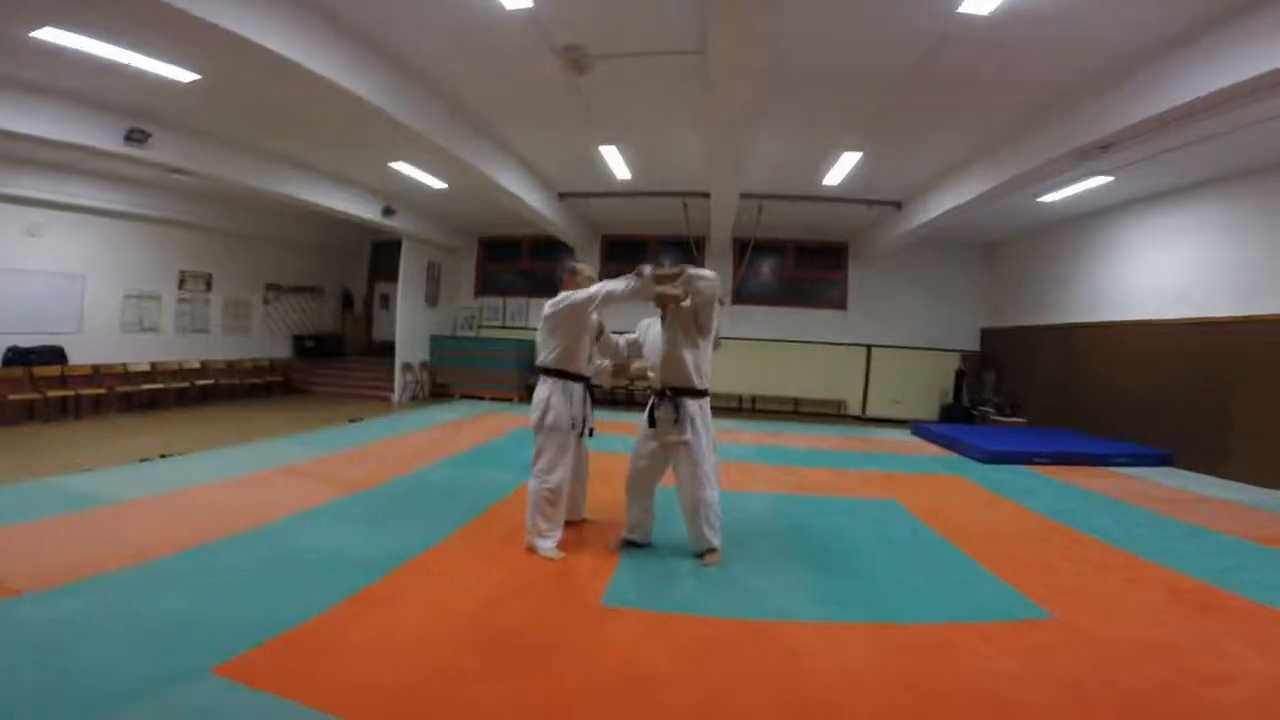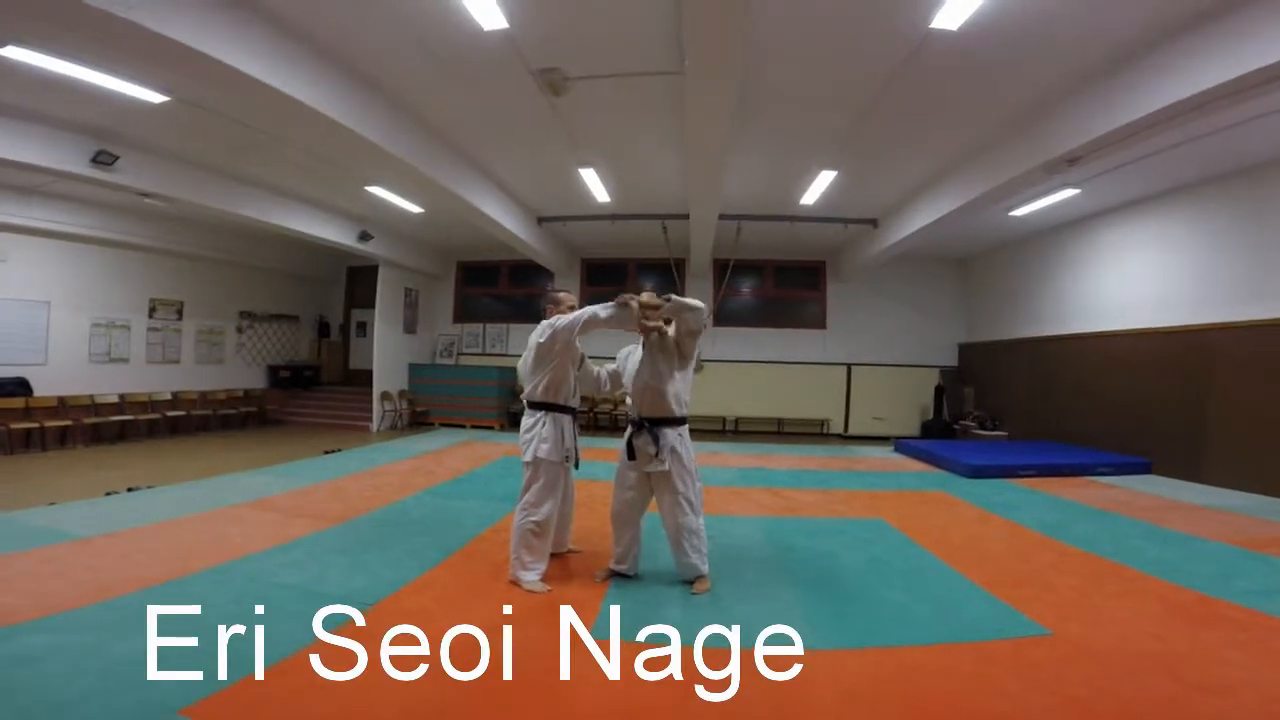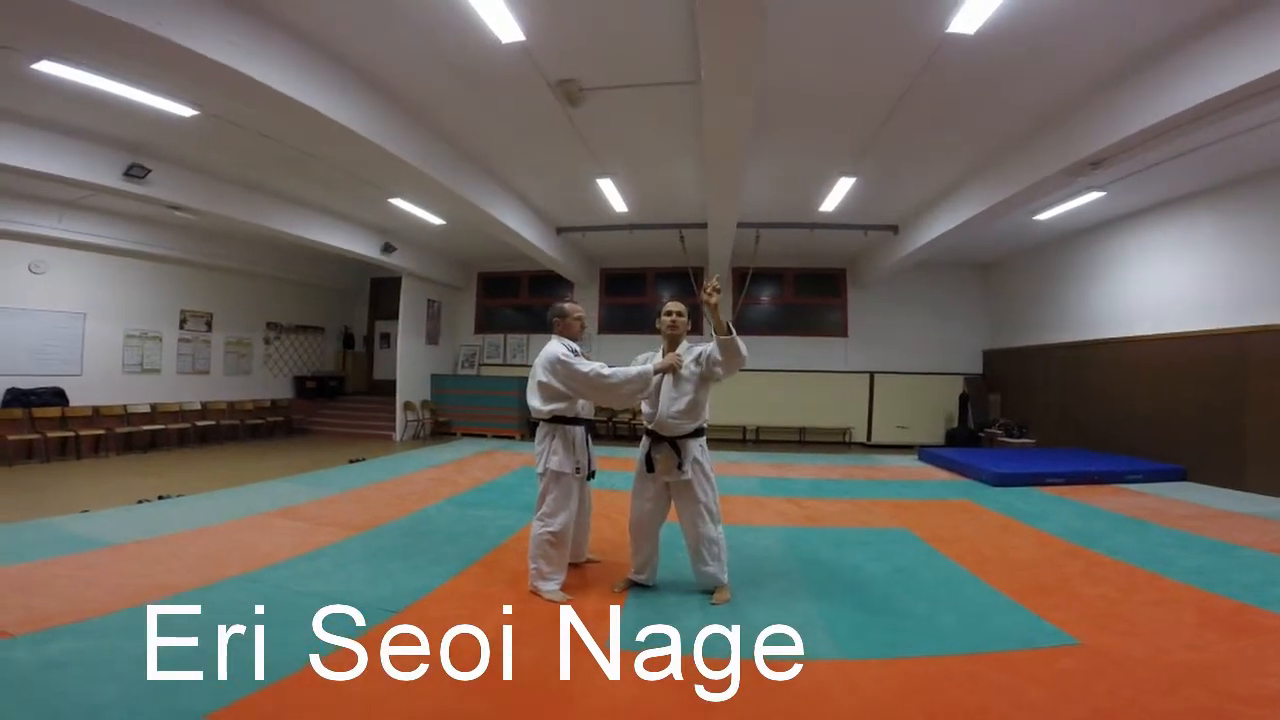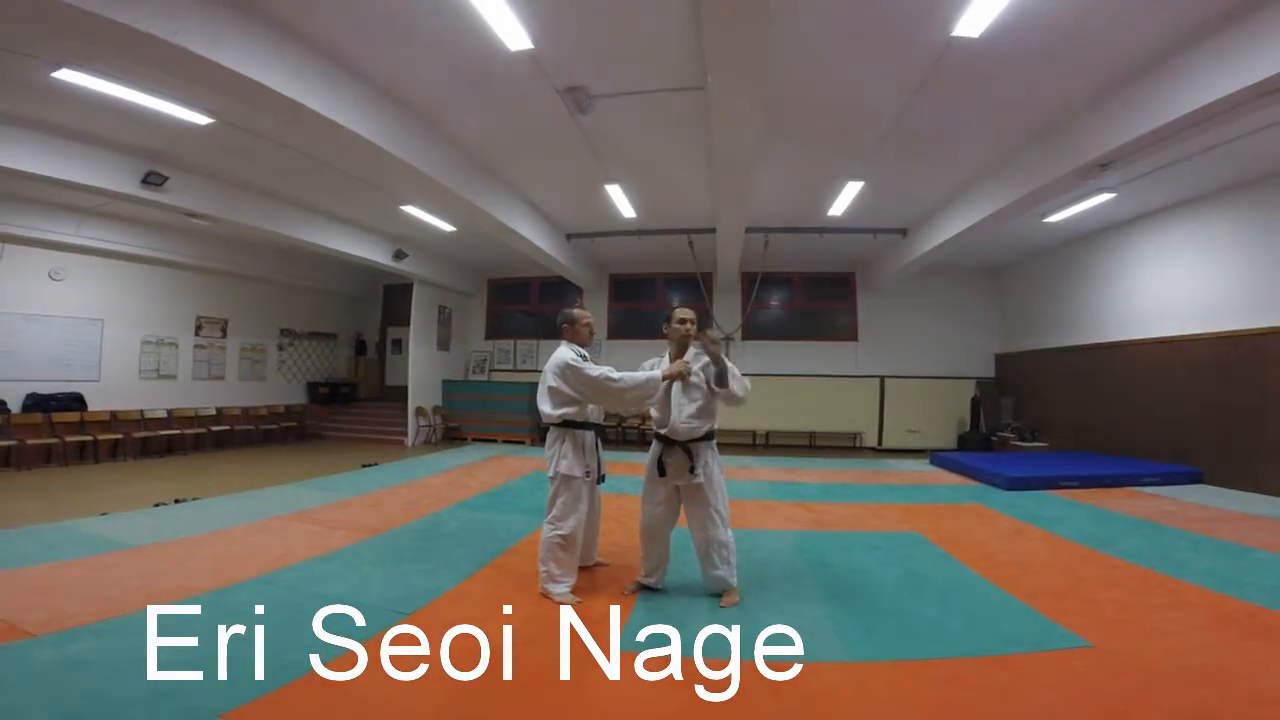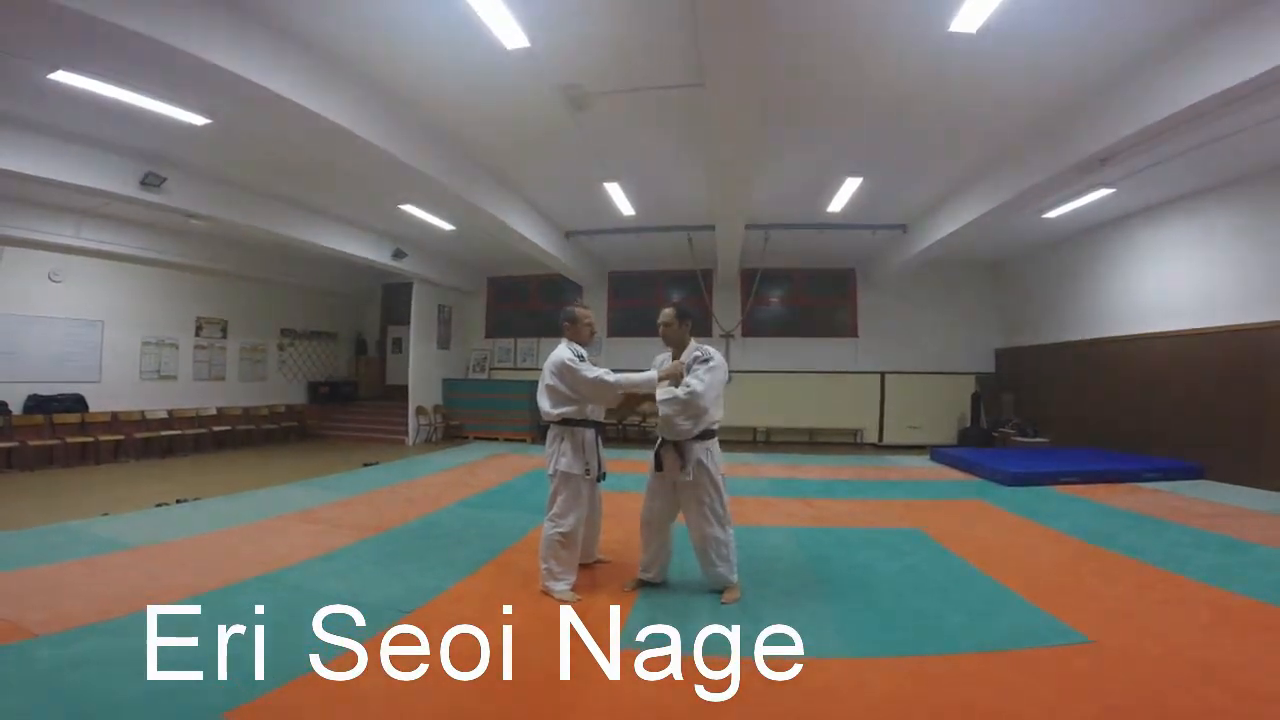
dt=1s
person 1, frame 1
left shoulder: (697, 316)
right shoulder: (649, 326)
left elbow: (708, 282)
right elbow: (622, 351)
left hip: (690, 411)
right hip: (658, 409)
left knee: (698, 482)
right knee: (639, 477)
left ankle: (708, 544)
right ankle: (636, 534)
person 1, frame 2
left shoulder: (678, 343)
right shoulder: (628, 354)
left elbow: (697, 312)
right elbow: (603, 382)
left wrist: (653, 303)
right wrist: (579, 361)
left hip: (670, 439)
right hip: (637, 438)
left knee: (682, 510)
right knee: (624, 508)
left ankle: (697, 571)
right ankle: (622, 564)
person 1, frame 3
left shoulder: (702, 356)
right shoulder: (644, 361)
left elbow: (734, 358)
left wrist: (714, 314)
left hip: (689, 450)
right hip: (652, 449)
left knee: (702, 521)
right knee: (642, 519)
left ankle: (717, 581)
right ankle: (641, 574)
person 1, frame 4
left shoulder: (707, 364)
right shoulder: (651, 367)
left elbow: (738, 394)
left wrist: (719, 360)
left hip: (699, 454)
right hip: (663, 453)
left knee: (711, 524)
right knee: (653, 522)
left ankle: (726, 584)
right ankle: (649, 577)
person 1, frame 5
left shoulder: (708, 359)
right shoulder: (662, 361)
left elbow: (694, 397)
left wrist: (648, 397)
left hip: (697, 451)
right hip: (668, 449)
left knee: (709, 521)
right knee: (654, 517)
left ankle: (727, 580)
right ankle: (651, 573)
person 2, frame 1
left shoulder: (577, 312)
right shoulder: (562, 306)
left elbow: (581, 355)
right elbow: (604, 293)
right wrist: (644, 281)
left hip: (573, 393)
right hip: (557, 394)
left knee: (576, 461)
right knee: (552, 468)
left ankle: (571, 513)
right ankle: (541, 537)
person 2, frame 2
left shoulder: (559, 341)
right shoulder: (548, 332)
right elbow: (588, 318)
right wrist: (629, 312)
left hip: (558, 424)
right hip: (544, 426)
left knee: (561, 493)
right knee: (538, 500)
left ankle: (556, 544)
right ankle: (524, 571)
person 2, frame 3
left shoulder: (566, 352)
right shoulder: (557, 356)
left elbow: (590, 385)
right elbow: (603, 379)
right wrist: (656, 368)
left hip: (573, 437)
right hip: (559, 440)
left knee: (578, 503)
right knee: (555, 511)
left ankle: (574, 554)
right ankle: (544, 580)
person 2, frame 4
left shoulder: (575, 358)
right shoulder: (566, 361)
left elbow: (600, 392)
right elbow: (613, 384)
right wrist: (664, 374)
left hip: (582, 442)
right hip: (569, 444)
left knee: (588, 506)
right knee: (565, 515)
left ankle: (584, 557)
right ankle: (554, 583)
person 2, frame 5
left shoulder: (575, 356)
right shoulder: (564, 360)
left elbow: (595, 391)
right elbow: (608, 384)
right wrist: (660, 375)
left hip: (583, 438)
right hip: (570, 441)
left knee: (588, 504)
right knee: (566, 513)
left ankle: (585, 554)
right ankle: (555, 580)
